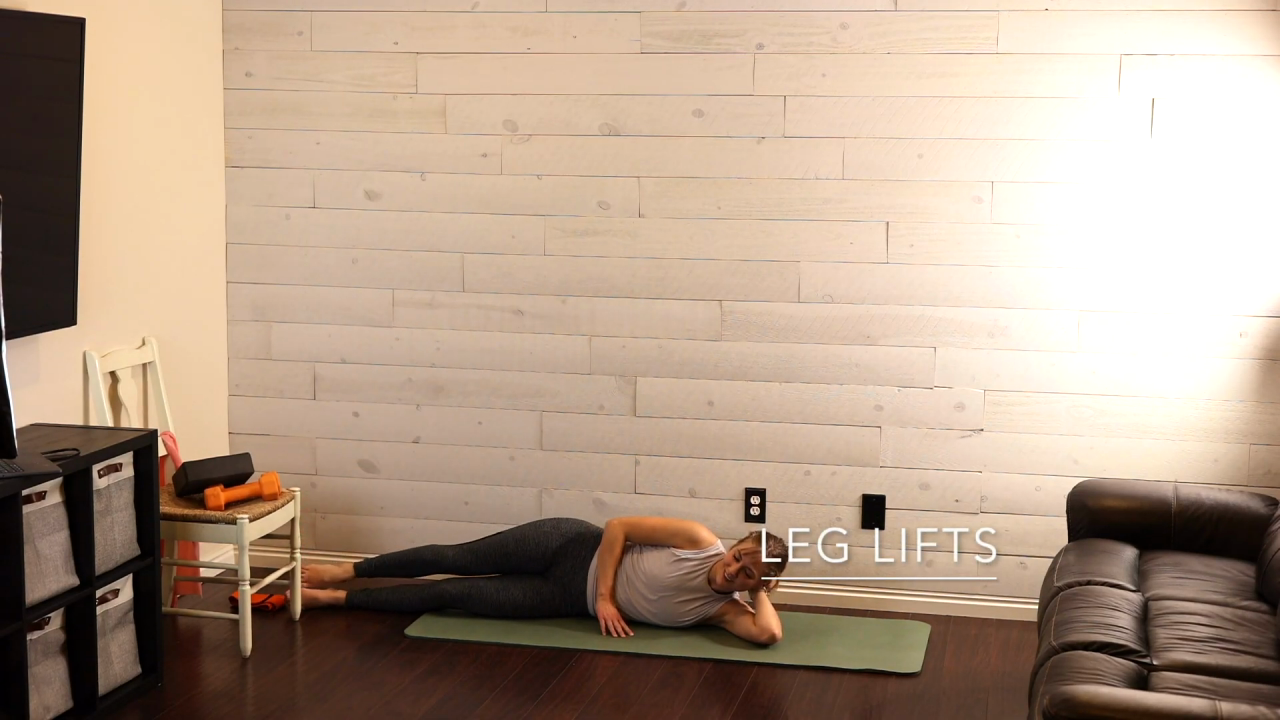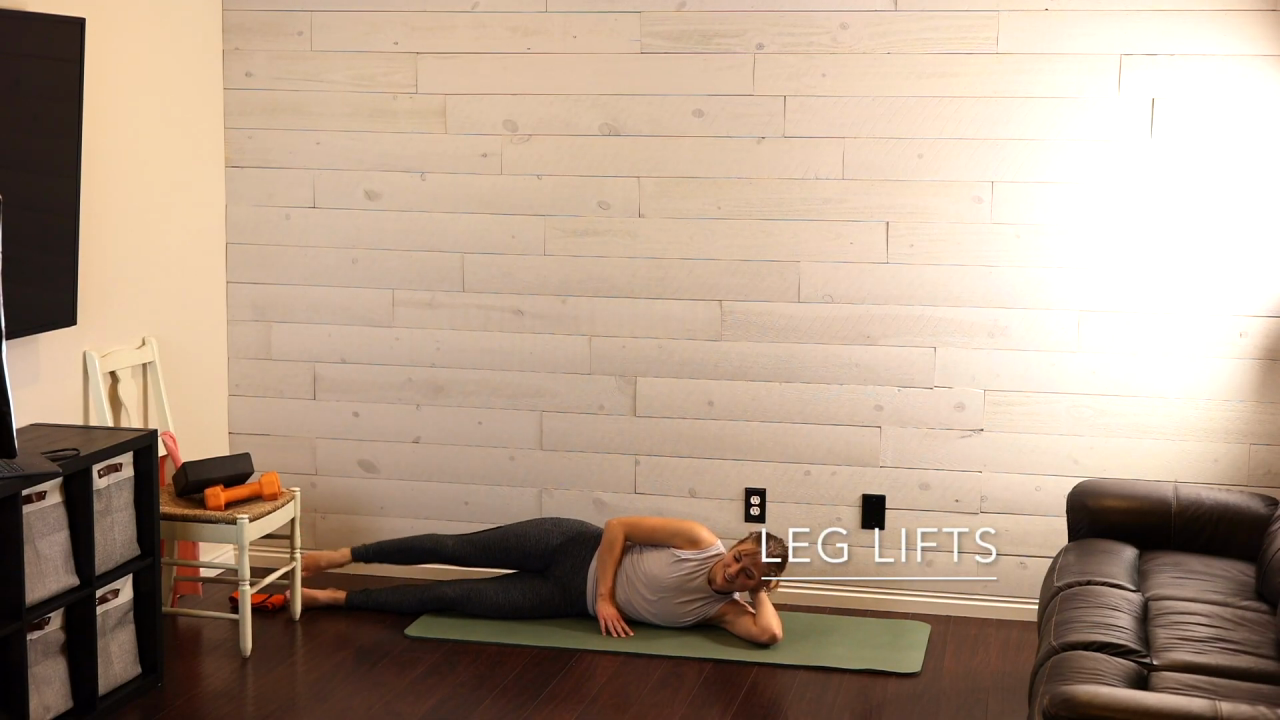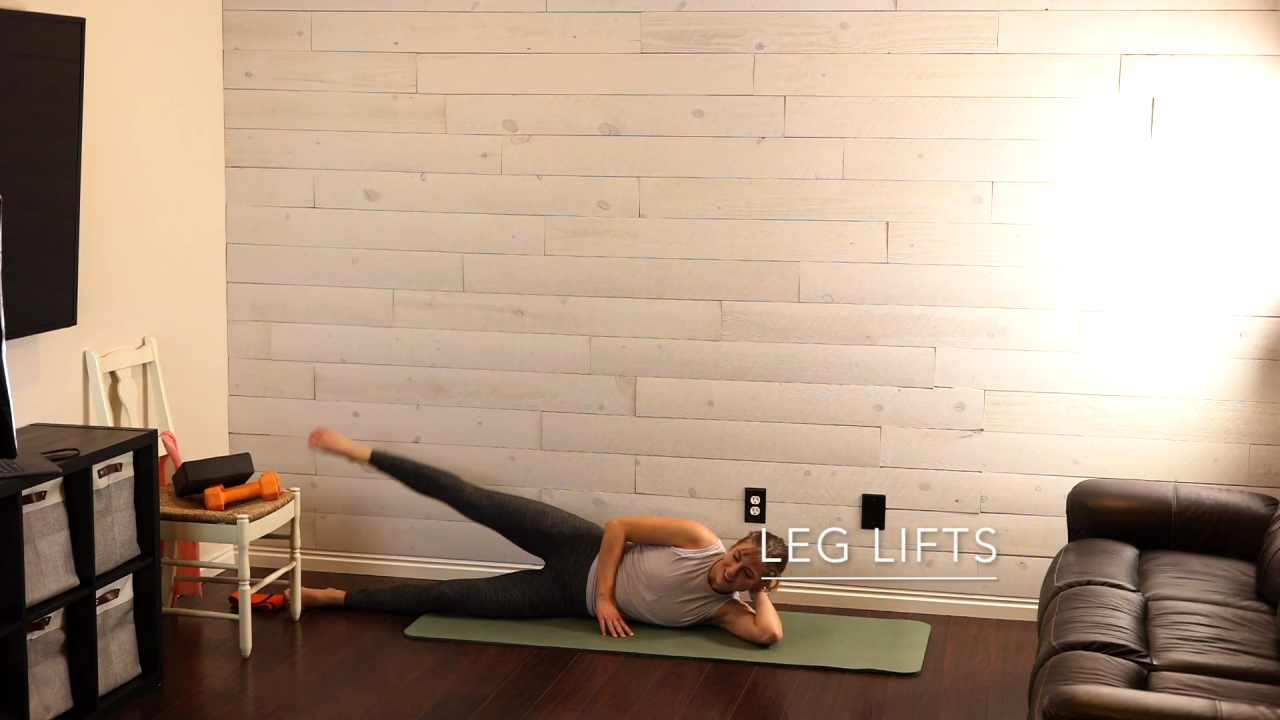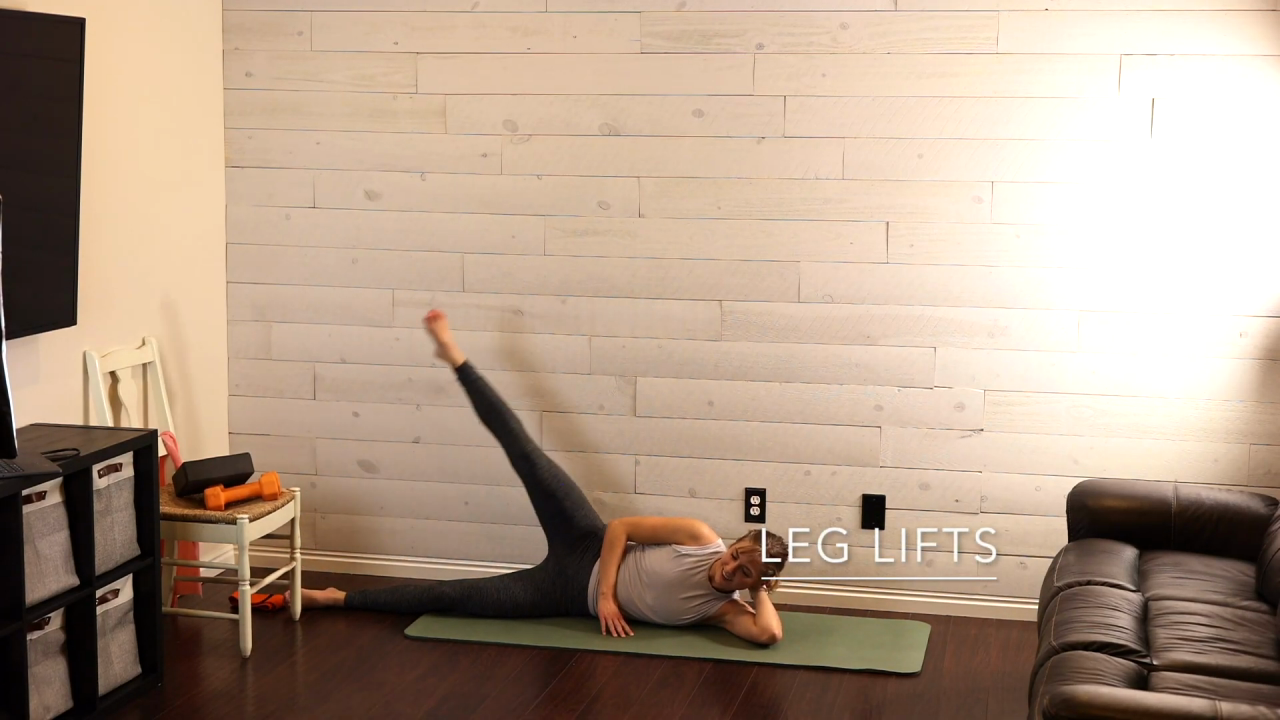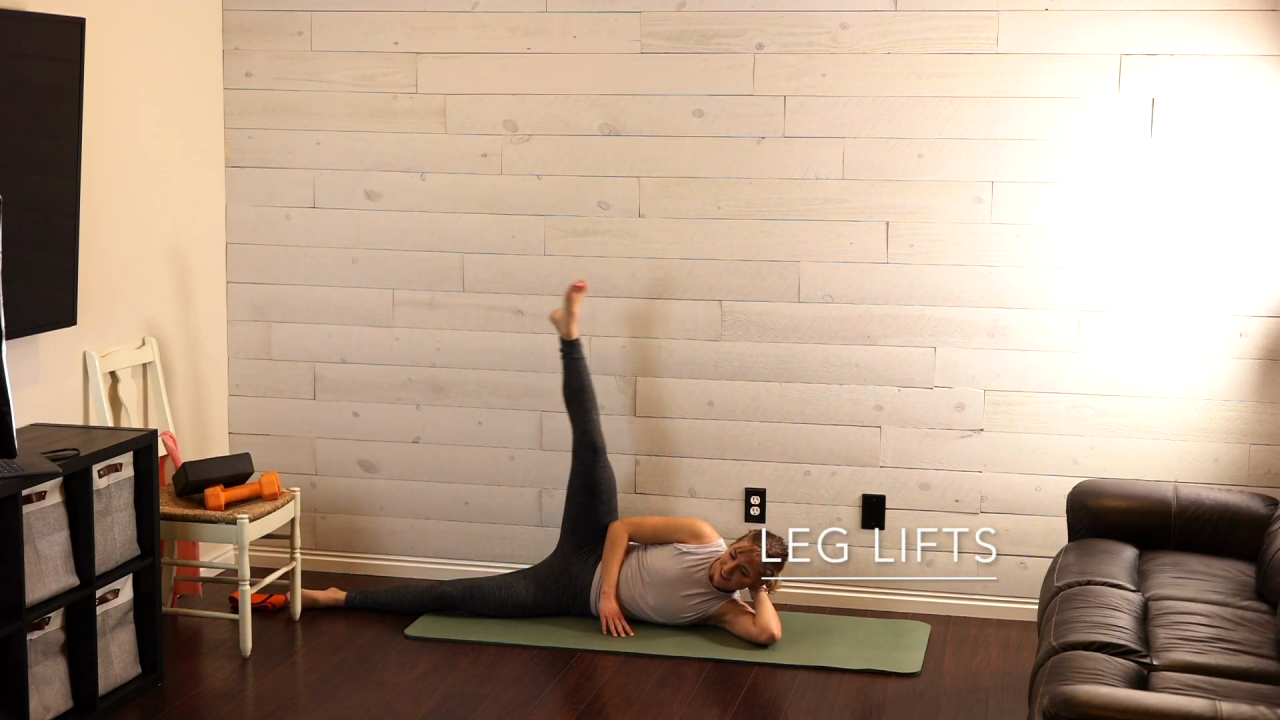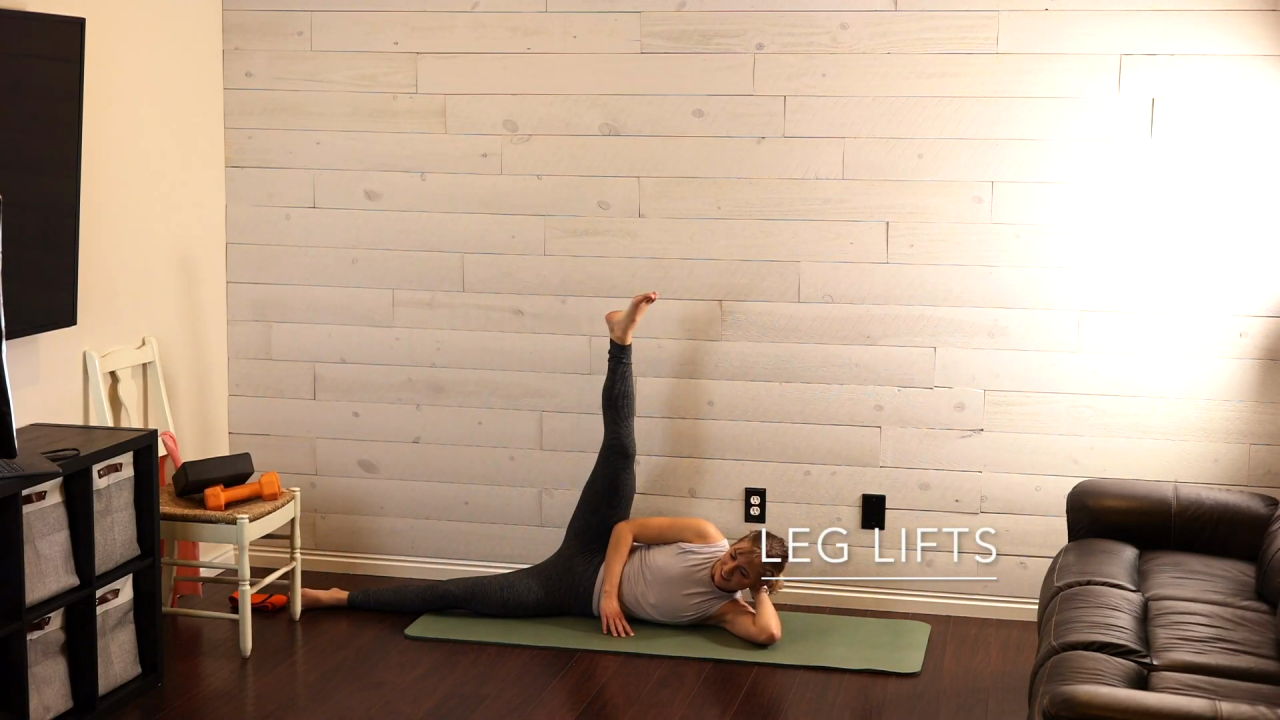
dt=0.2s
person 1, frame 1
left shoulder: (723, 609)
right shoulder: (699, 541)
left elbow: (769, 633)
right elbow: (617, 526)
left wrist: (760, 589)
right wrist: (605, 593)
left hip: (571, 598)
right hip: (574, 549)
left knee: (450, 595)
right knee: (456, 560)
left ankle: (336, 598)
right ankle: (345, 571)
person 1, frame 2
left shoulder: (724, 609)
right shoulder: (700, 540)
left elbow: (770, 633)
right elbow: (617, 525)
left wrist: (760, 588)
right wrist: (605, 593)
left hip: (572, 598)
right hip: (574, 548)
left knee: (450, 596)
right knee: (455, 549)
left ankle: (335, 598)
right ankle: (342, 556)
person 1, frame 3
left shoulder: (723, 607)
right shoulder: (701, 539)
left elbow: (770, 634)
right elbow: (618, 526)
left wrist: (759, 587)
right wrist: (604, 593)
left hip: (574, 598)
right hip: (578, 547)
left knee: (445, 597)
right knee: (470, 500)
left ankle: (337, 597)
right ankle: (362, 454)
person 1, frame 4
left shoulder: (724, 608)
right shoulder: (700, 536)
left elbow: (770, 633)
right elbow: (619, 528)
left wrist: (759, 587)
right wrist: (605, 594)
left hip: (574, 596)
right hip: (586, 549)
left knee: (452, 596)
right knee: (522, 449)
left ankle: (334, 598)
right ankle: (454, 357)
person 1, frame 5
left shoulder: (724, 608)
right shoulder: (702, 537)
left elbow: (768, 634)
right elbow: (622, 528)
left wrist: (760, 588)
right wrist: (608, 592)
left hip: (577, 597)
right hip: (590, 554)
left knee: (454, 596)
right knee: (590, 444)
left ankle: (338, 600)
right ankle: (570, 331)
person 1, frame 6
left shoulder: (725, 608)
right shoulder: (706, 536)
left elbow: (767, 633)
right elbow: (627, 528)
left wrist: (761, 589)
right wrist: (611, 591)
left hip: (580, 597)
right hip: (591, 555)
left knee: (458, 594)
right knee: (620, 447)
left ankle: (341, 599)
